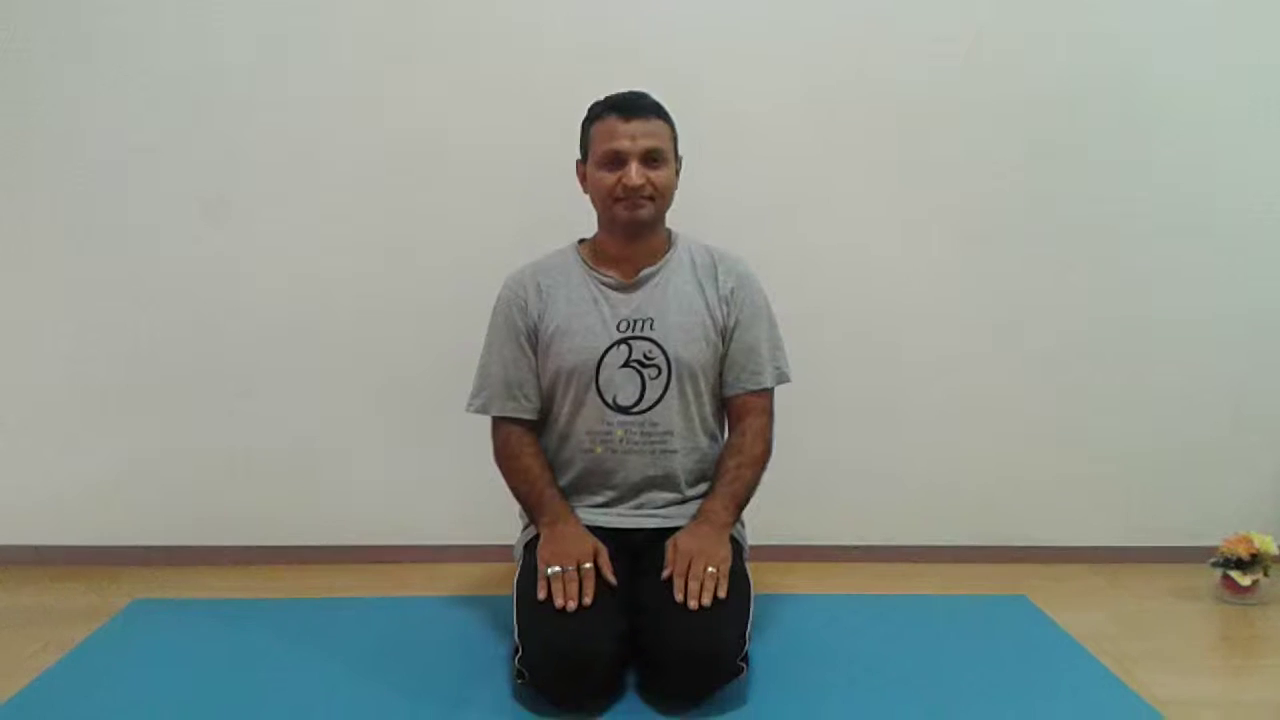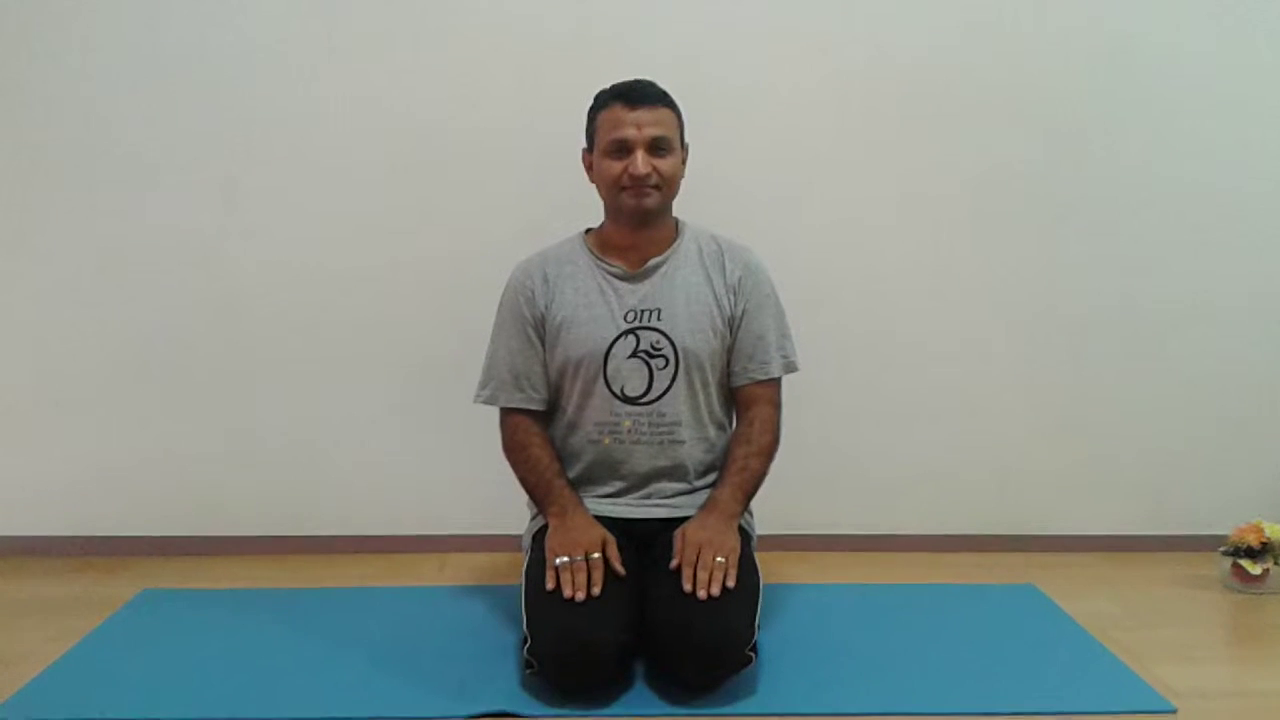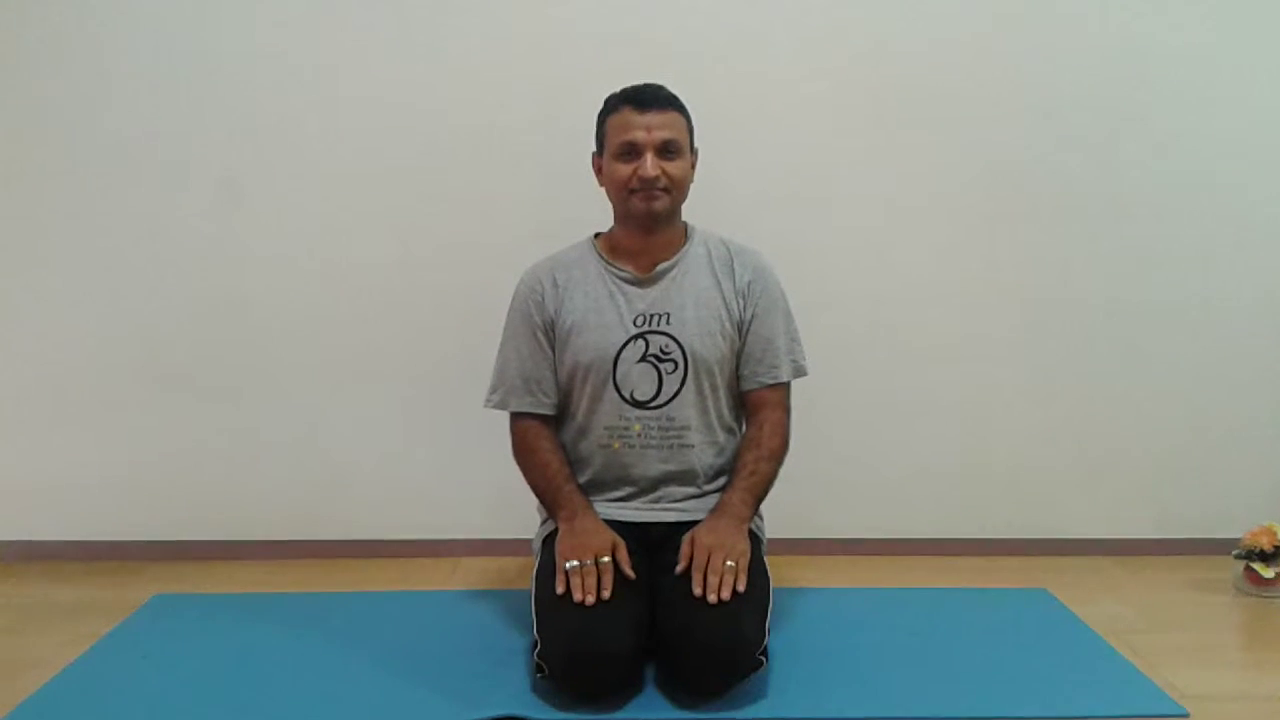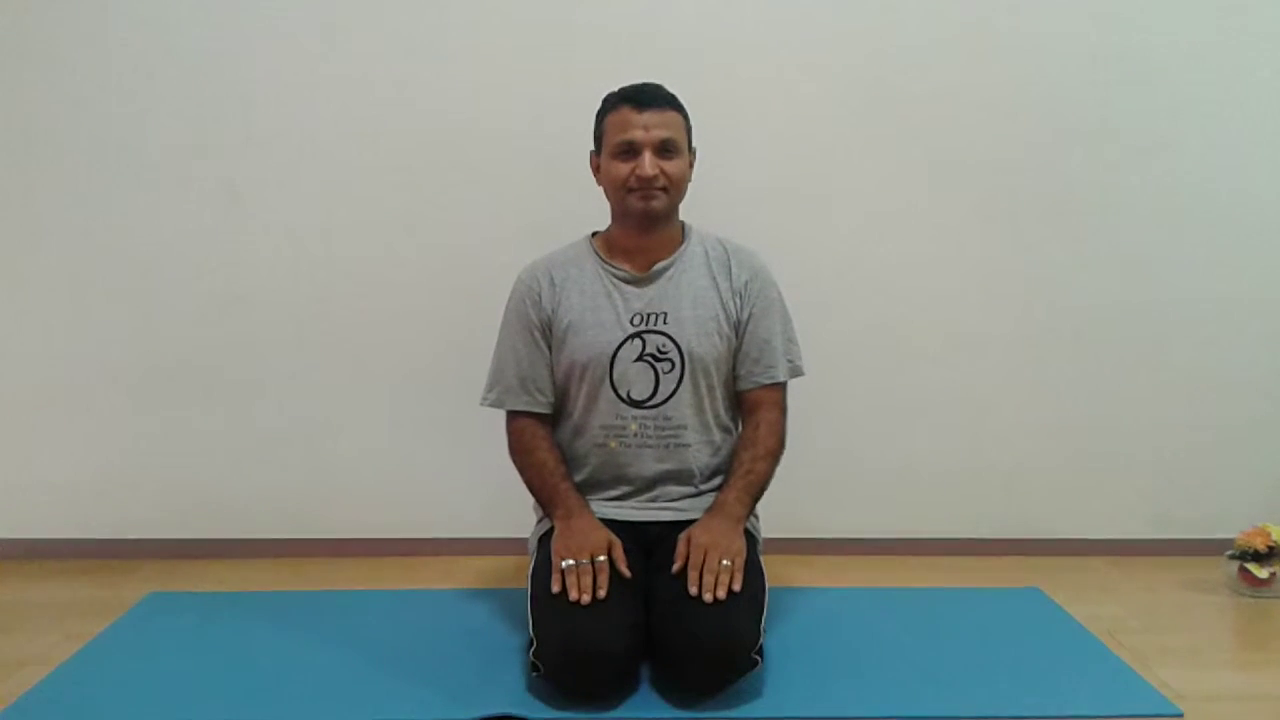
dt=0.5s
person 1, frame 1
left shoulder: (727, 281)
right shoulder: (531, 290)
left elbow: (752, 418)
right elbow: (513, 427)
left wrist: (713, 522)
right wrist: (558, 523)
left hip: (691, 521)
right hip: (573, 521)
left knee: (697, 666)
left ankle: (649, 610)
right ankle: (607, 611)
person 1, frame 2
left shoulder: (734, 270)
right shoulder: (539, 280)
left elbow: (759, 408)
right elbow: (521, 418)
left wrist: (722, 512)
right wrist: (566, 514)
left hip: (700, 510)
right hip: (581, 511)
left knee: (706, 654)
right knee: (577, 661)
left ankle: (660, 598)
right ankle: (618, 598)
person 1, frame 3
left shoulder: (743, 275)
right shoulder: (548, 285)
left elbow: (768, 412)
right elbow: (530, 422)
left wrist: (732, 517)
right wrist: (576, 519)
left hip: (710, 515)
right hip: (591, 518)
left knee: (717, 660)
right knee: (588, 666)
left ankle: (670, 604)
right ankle: (630, 606)
person 1, frame 4
left shoulder: (740, 274)
right shoulder: (545, 283)
left elbow: (764, 410)
right elbow: (527, 419)
left wrist: (727, 515)
right wrist: (571, 516)
left hip: (706, 513)
right hip: (587, 514)
left knee: (712, 658)
right knee: (583, 664)
left ankle: (665, 602)
right ankle: (623, 601)
